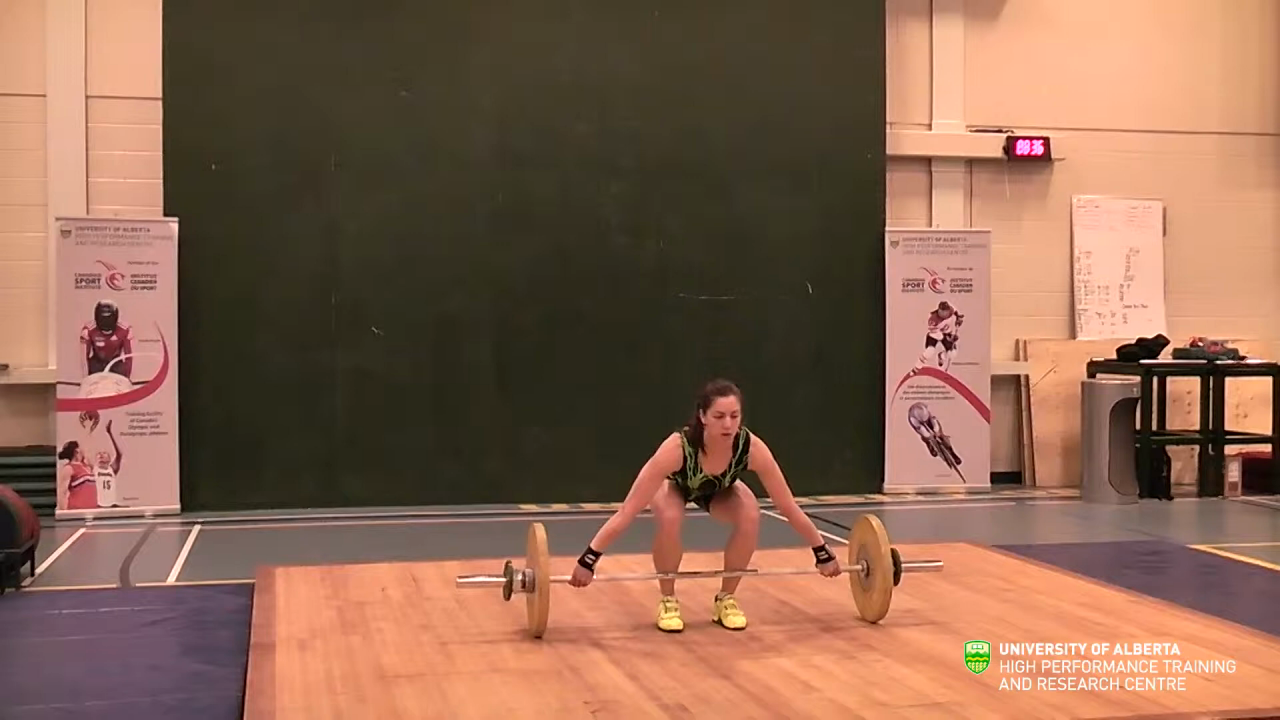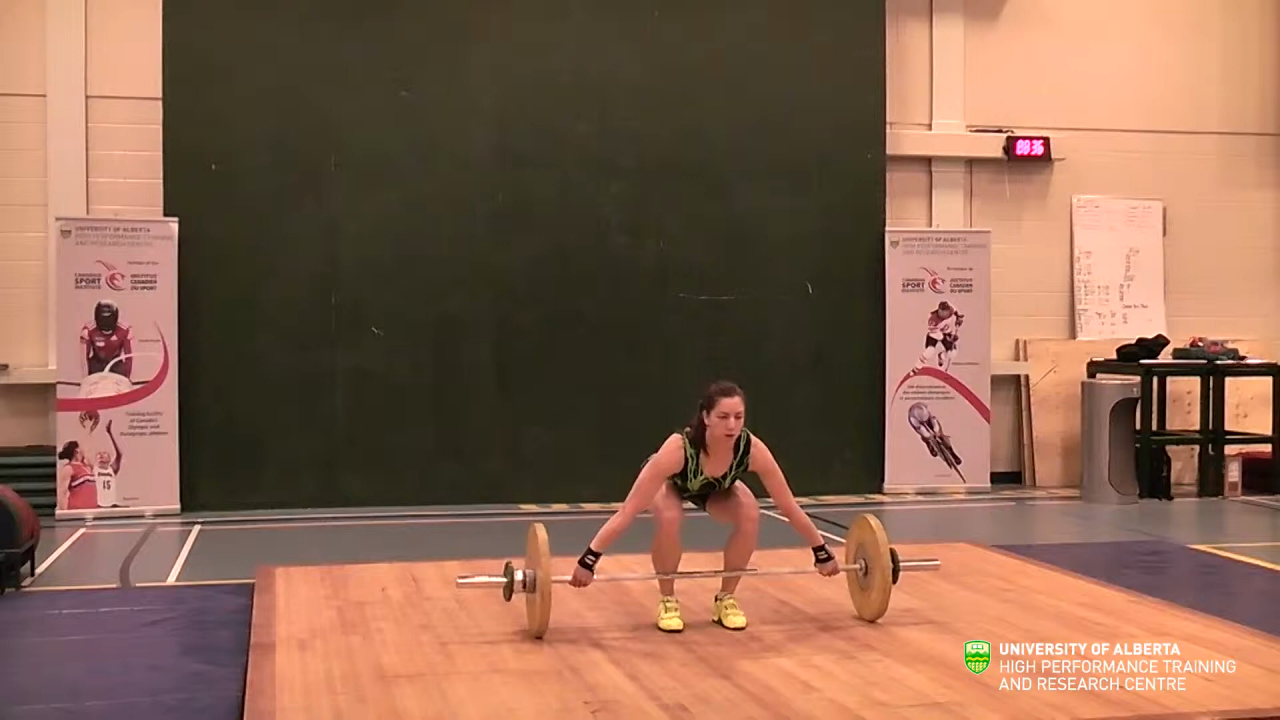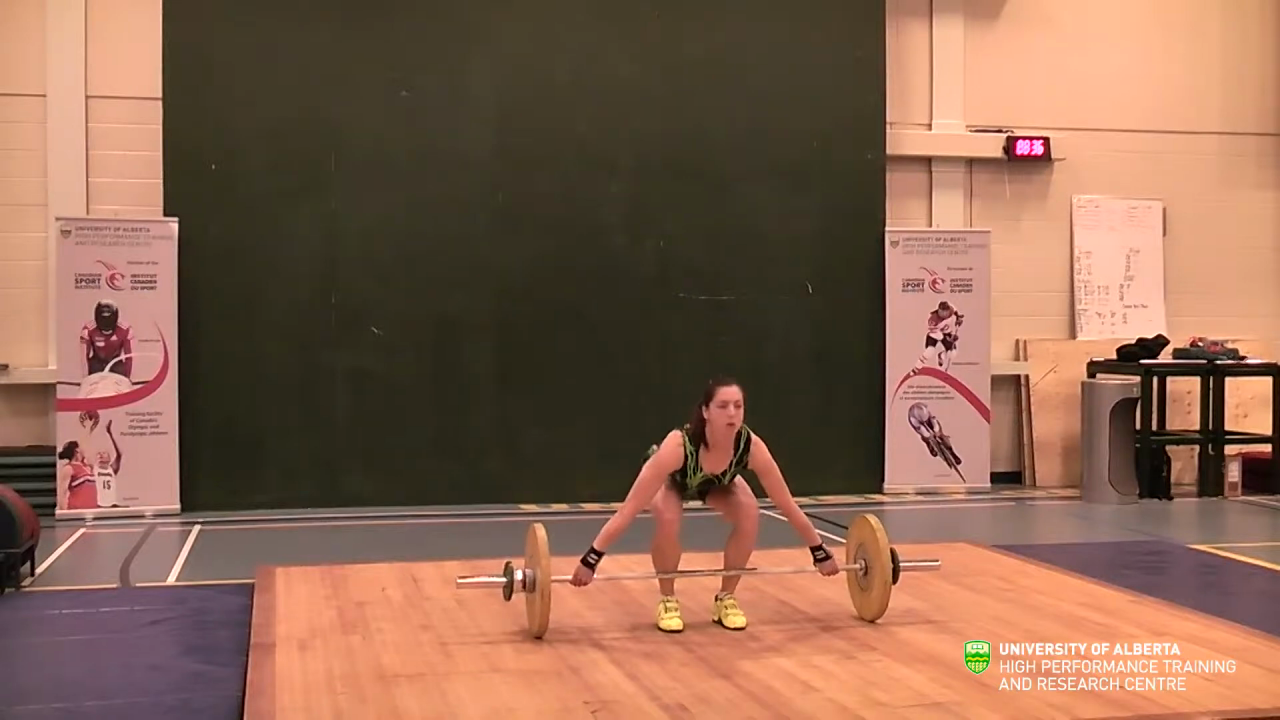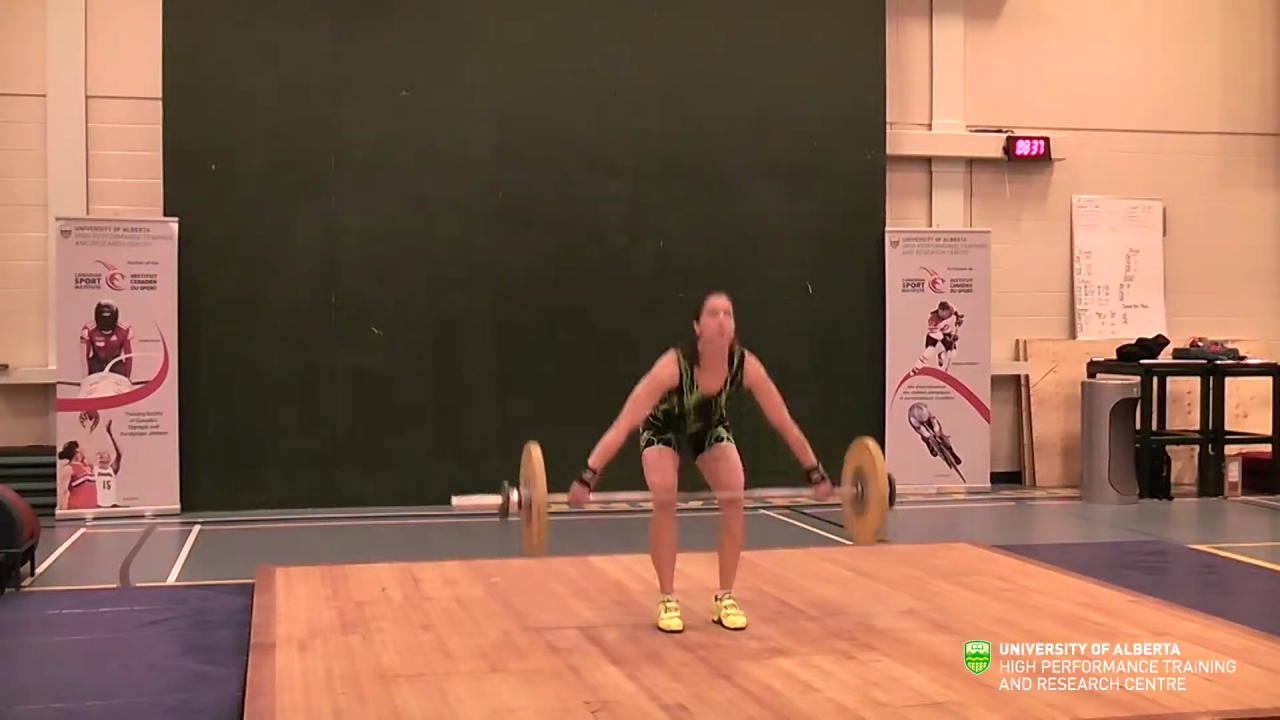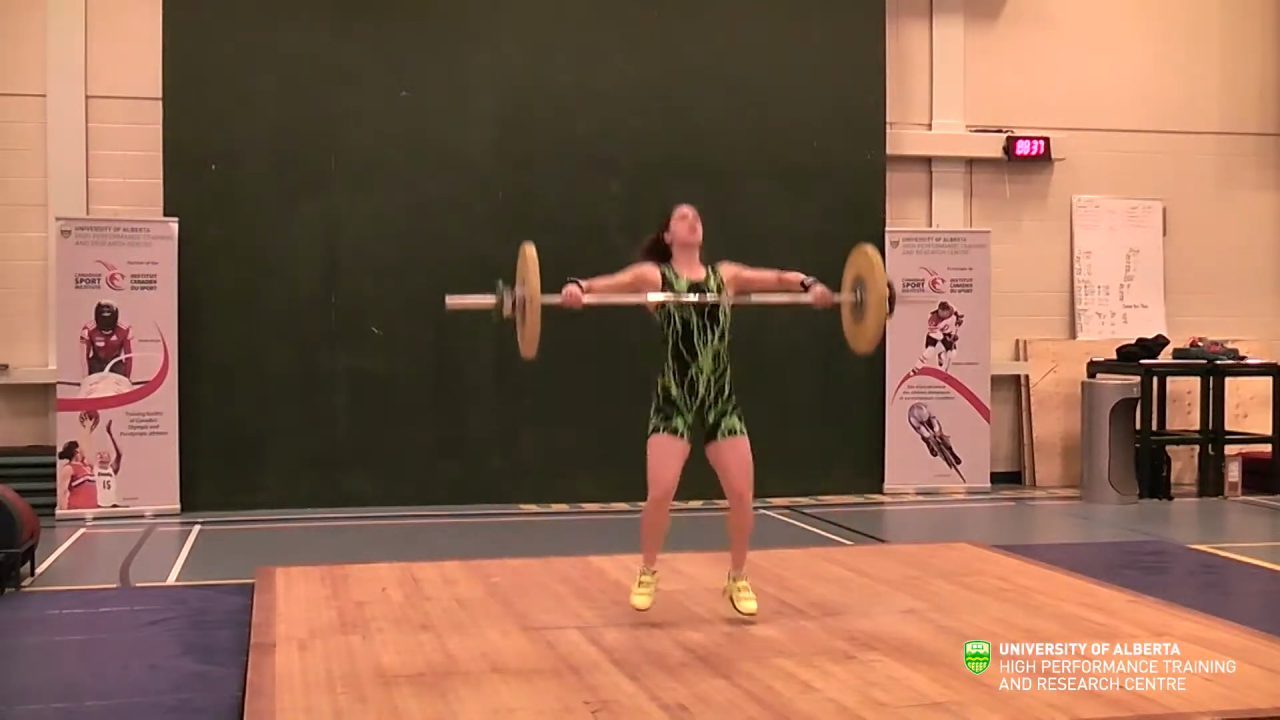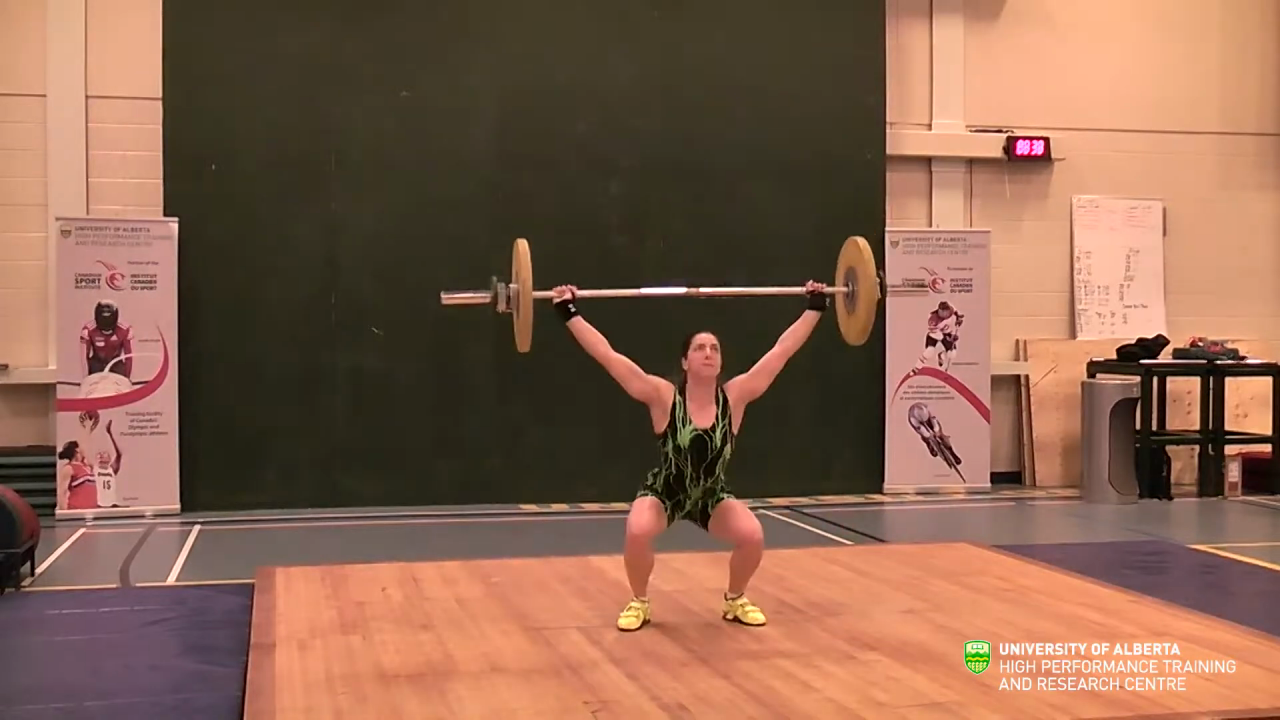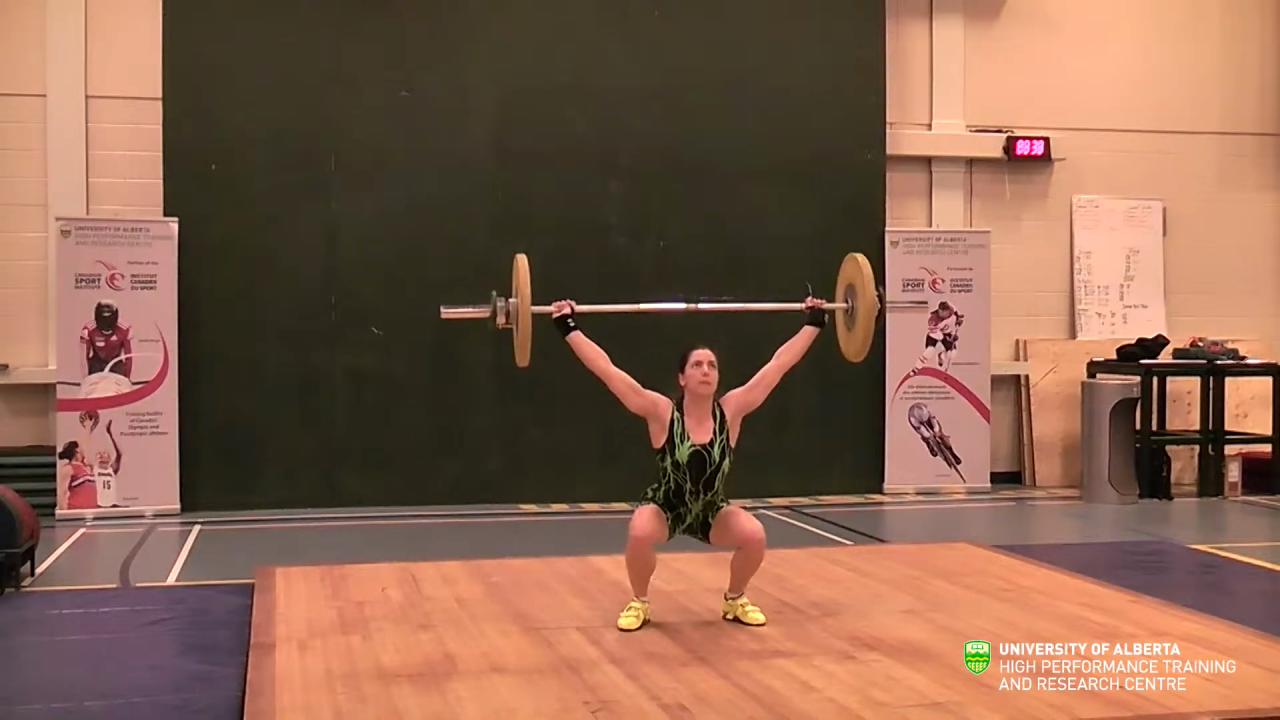
dt=0.4s
person 1, frame 1
left shoulder: (752, 448)
right shoulder: (677, 448)
left elbow: (789, 507)
right elbow: (627, 511)
left wrist: (823, 554)
right wrist: (587, 561)
left hip: (719, 488)
right hip: (674, 483)
left knee: (749, 516)
right knee: (670, 518)
left ankle: (726, 598)
right ankle: (668, 600)
person 1, frame 2
left shoulder: (753, 450)
right shoulder: (678, 448)
left elbow: (790, 508)
right elbow: (627, 511)
left wrist: (822, 553)
right wrist: (588, 561)
left hip: (716, 488)
right hip: (671, 483)
left knee: (749, 515)
right knee: (668, 518)
left ankle: (726, 598)
right ankle: (667, 600)
person 1, frame 3
left shoulder: (752, 447)
right shoulder: (677, 446)
left elbow: (788, 506)
right elbow: (629, 509)
left wrist: (820, 554)
right wrist: (590, 561)
left hip: (718, 481)
right hip: (672, 475)
left knee: (749, 514)
right knee: (668, 518)
left ankle: (725, 598)
right ankle: (668, 601)
person 1, frame 4
left shoulder: (745, 365)
right shoulder: (673, 365)
left elbow: (785, 424)
right elbow: (623, 424)
left wrist: (817, 474)
right wrist: (586, 476)
left hip: (709, 428)
right hip: (664, 427)
left knee: (734, 499)
right knee: (666, 501)
left ankle: (725, 598)
right ankle: (667, 601)
person 1, frame 5
left shoulder: (724, 274)
right shoulder: (653, 275)
left elbow: (783, 281)
right elbow: (593, 288)
left wrist: (810, 286)
right wrist: (575, 290)
left hip: (720, 400)
right hip: (674, 399)
left knee: (742, 495)
right knee: (661, 495)
left ankle: (737, 579)
right ankle: (646, 574)
person 1, frame 6
left shoulder: (735, 397)
right shoulder: (664, 398)
left elbow: (782, 349)
right elbow: (607, 354)
left wrist: (814, 307)
right wrist: (569, 312)
left hip: (712, 496)
right hip: (664, 493)
left knee: (752, 536)
right knee: (637, 533)
left ankle: (735, 599)
right ankle: (639, 602)
person 1, frame 7
left shoulder: (731, 411)
right shoulder: (661, 413)
left elbow: (779, 363)
right elbow: (606, 368)
left wrist: (813, 323)
right wrist: (569, 327)
left hip: (711, 511)
right hip: (664, 507)
left knee: (754, 536)
right knee: (639, 534)
left ankle: (735, 599)
right ankle: (639, 602)
